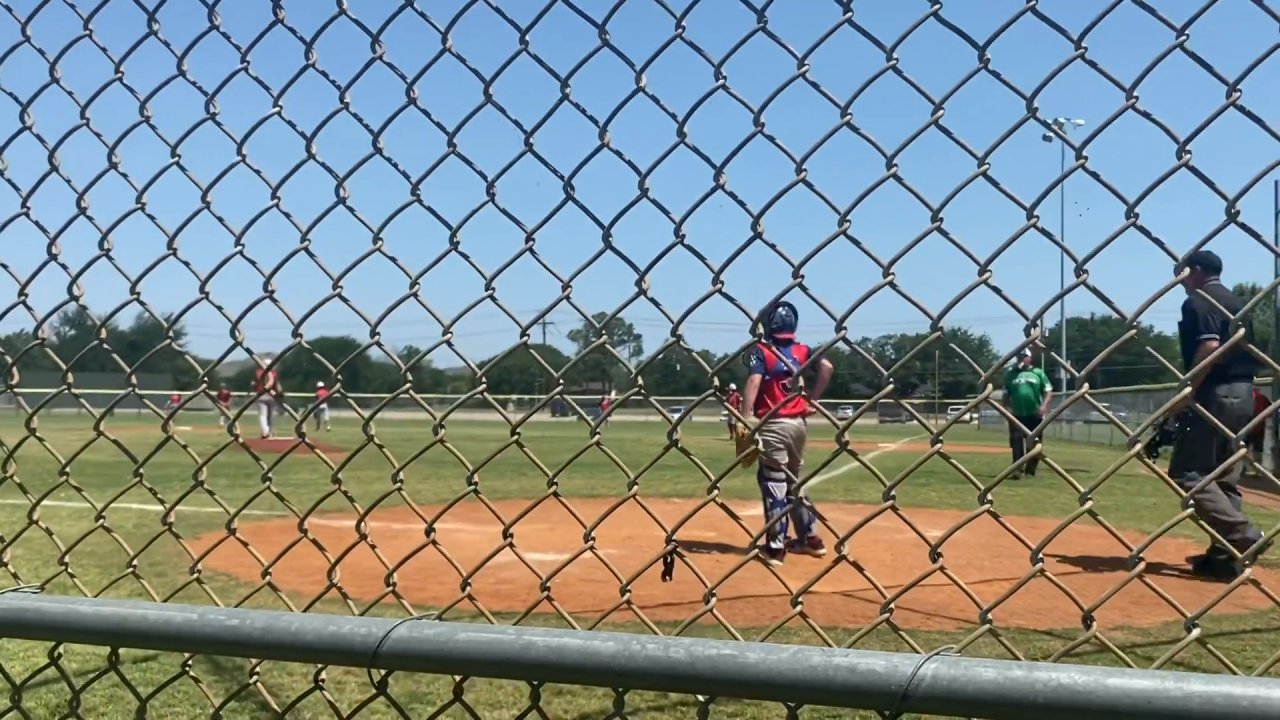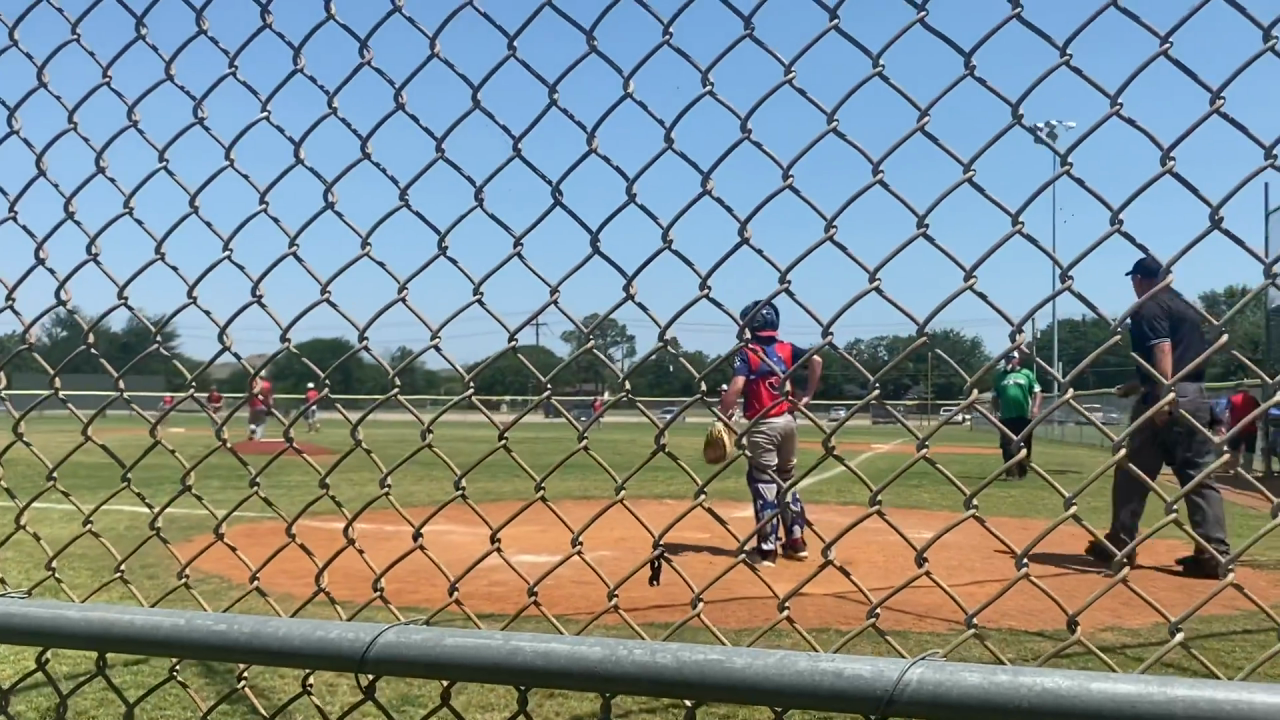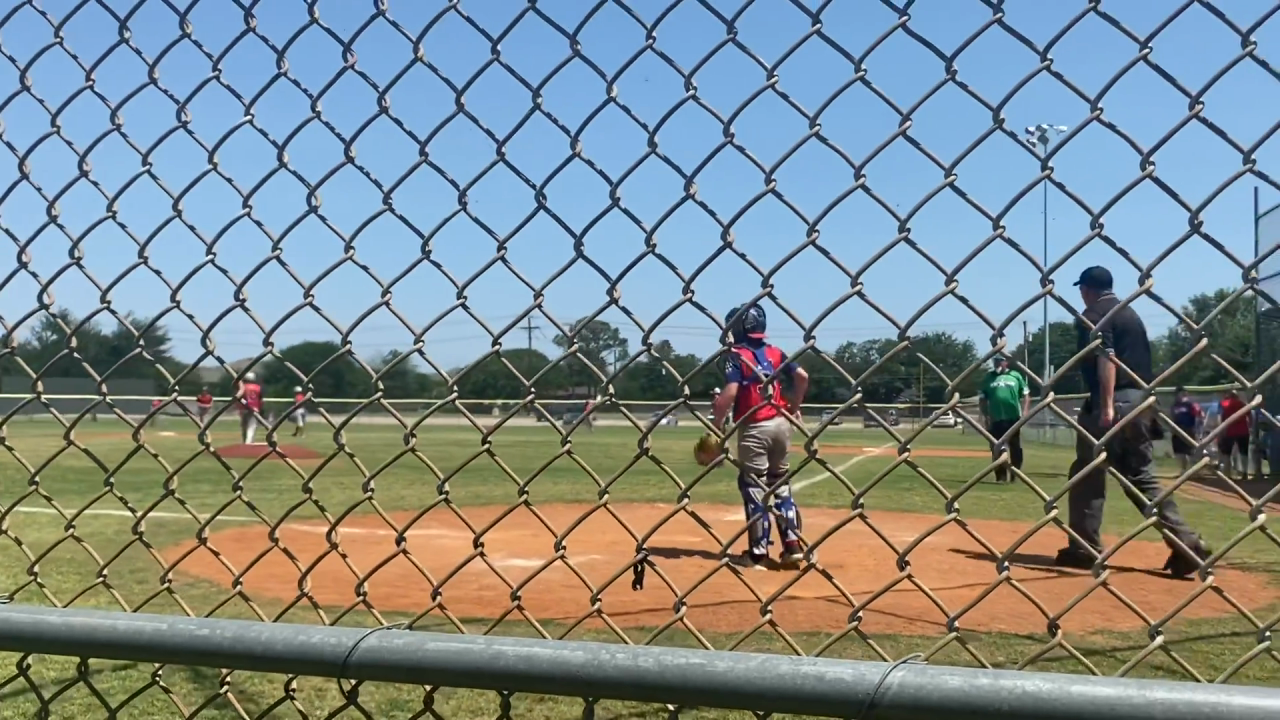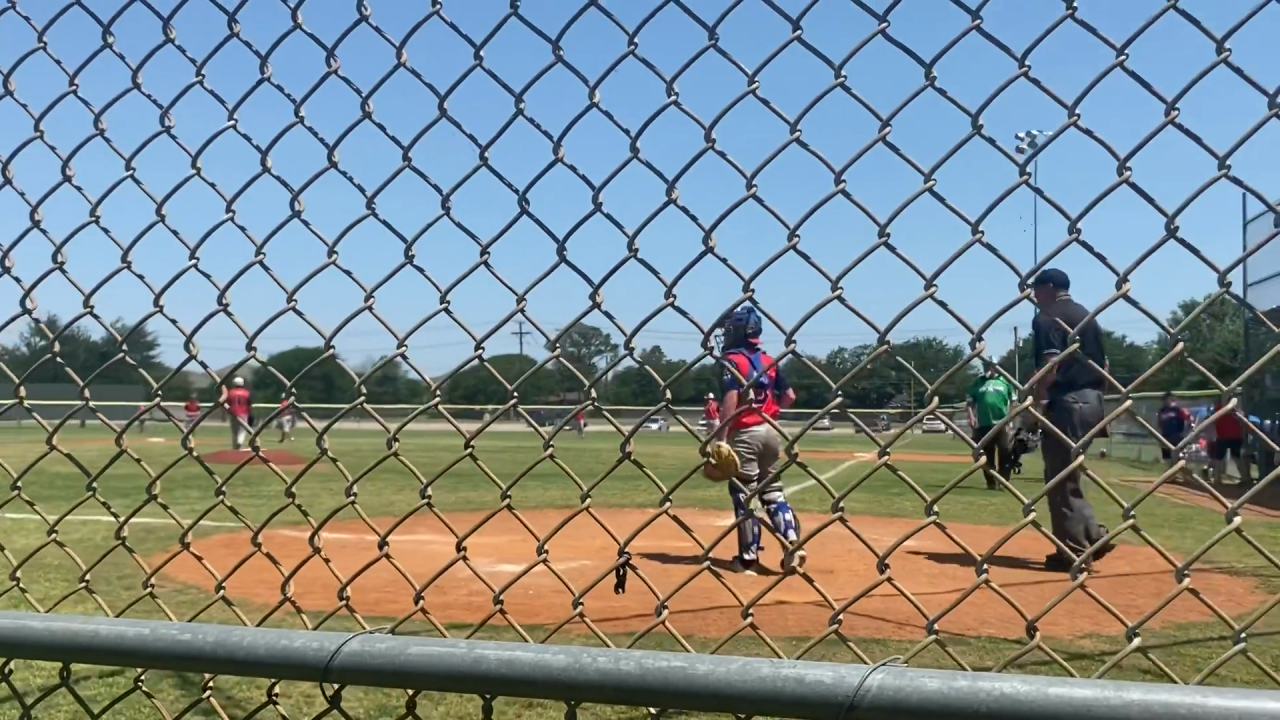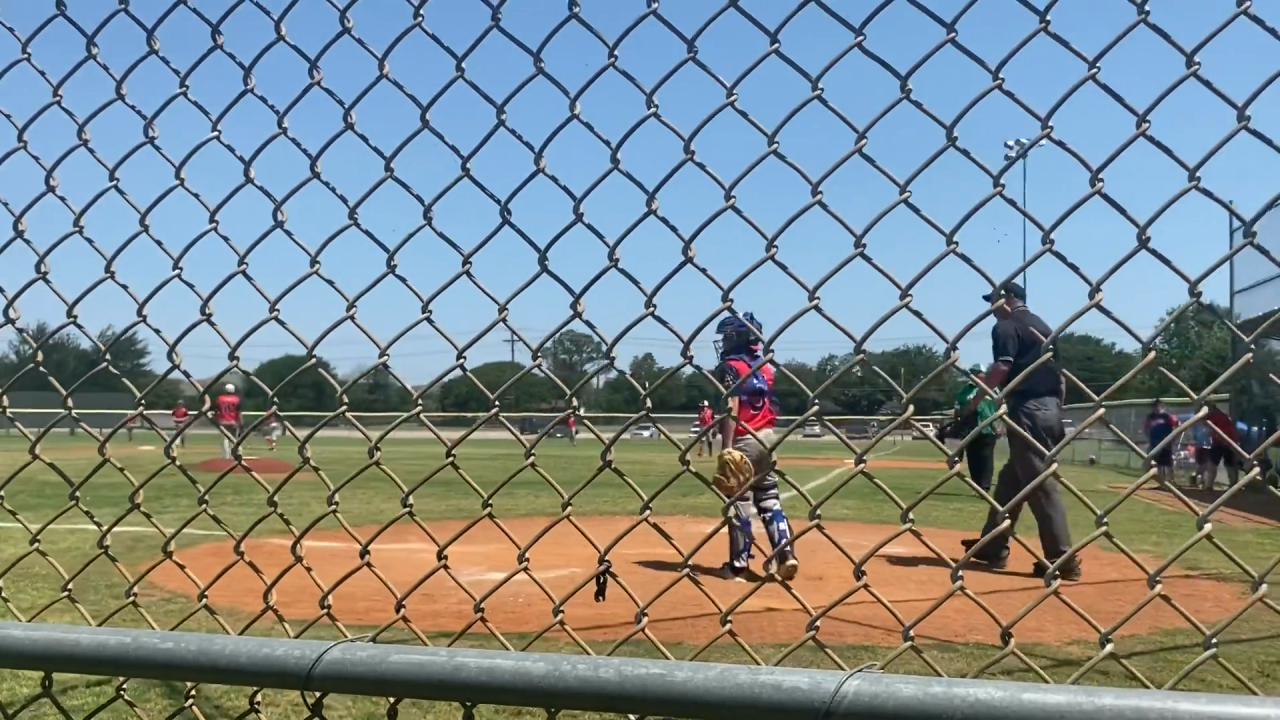
dt=0.2s
person 1, frame 1
left shoulder: (1198, 301)
right shoulder: (1234, 301)
left elbow: (1209, 347)
left wrist: (1189, 392)
left hip: (1214, 395)
right hip: (1242, 395)
left knee: (1187, 472)
right knee: (1226, 475)
left ankle: (1244, 534)
right ankle: (1227, 555)
person 1, frame 2
left shoulder: (1146, 307)
right shoulder: (1184, 305)
left elbow: (1161, 349)
left wrist: (1162, 398)
right wrist: (1138, 384)
left hip: (1165, 398)
right hip: (1195, 395)
left knee: (1133, 471)
right knee: (1198, 476)
left ankle: (1118, 543)
right ankle: (1214, 553)
person 1, frame 3
left shoulder: (1092, 316)
right shoulder: (1131, 314)
left elbow: (1106, 359)
left wrist: (1106, 407)
left hip: (1110, 403)
right hip: (1138, 401)
left knee: (1087, 477)
right knee: (1142, 478)
left ankle: (1085, 550)
right ankle: (1186, 544)
person 1, frame 4
left shoulder: (1048, 316)
right shoulder: (1086, 316)
left elbow: (1051, 362)
right elbow: (1102, 362)
left wrist: (1034, 402)
left hip: (1066, 402)
right hip: (1092, 400)
left knee: (1062, 478)
right knee: (1069, 475)
left ankle: (1074, 553)
right ankle: (1093, 533)
person 1, frame 5
left shoulder: (1007, 326)
right shoulder: (1041, 326)
left elbow: (1002, 368)
right elbow: (1059, 376)
left wrist: (976, 399)
right wrist: (1056, 408)
left hip: (1029, 412)
right hip: (1050, 409)
left knee: (1040, 484)
right knee: (1011, 480)
left ankle: (1063, 559)
right ankle: (993, 546)
person 2, frame 1
left shoulder: (761, 351)
right shoulder: (801, 350)
left elbow: (754, 382)
right elbow: (826, 365)
left wrist: (743, 417)
right wrist: (814, 397)
left hip: (774, 424)
right hip: (799, 422)
left knee: (774, 483)
right knee: (794, 479)
left ankle: (776, 547)
right ankle: (810, 538)
person 2, frame 2
left shoulder: (746, 352)
right shoulder: (786, 348)
left elbow: (737, 385)
right elbow: (816, 360)
left wrist: (722, 418)
right wrist: (807, 395)
left hip: (763, 425)
right hip: (788, 421)
left knee: (764, 485)
right knee: (786, 480)
left ankle: (767, 549)
right ankle: (796, 542)
person 2, frame 3
left shoulder: (736, 355)
right shoulder: (775, 353)
left elbow: (730, 393)
right elbow: (802, 377)
left wrist: (716, 425)
right wrist: (793, 410)
left hip: (754, 429)
right hip: (780, 424)
left knee: (754, 490)
right knee: (780, 485)
left ankle: (758, 553)
right ankle: (792, 543)
person 2, frame 4
left shoulder: (731, 360)
right shoulder: (768, 360)
left elbow: (731, 399)
right elbow: (788, 396)
left wrist: (720, 437)
left hip: (745, 434)
right hip: (771, 431)
left knee: (744, 495)
right knee: (773, 490)
left ankle: (748, 558)
right ankle: (792, 543)
person 2, frame 5
left shoulder: (730, 366)
right shoulder: (766, 369)
left elbow: (732, 406)
right elbow: (774, 407)
left wrist: (727, 445)
left hip: (743, 440)
right hip: (767, 437)
left knee: (739, 502)
right knee: (768, 497)
left ankle: (738, 565)
right ankle: (785, 553)
